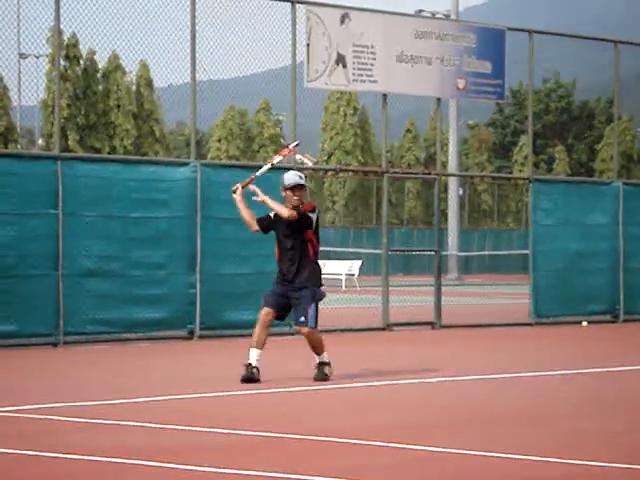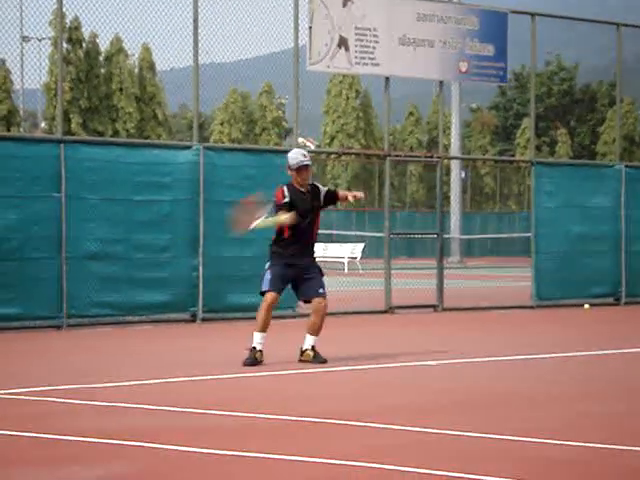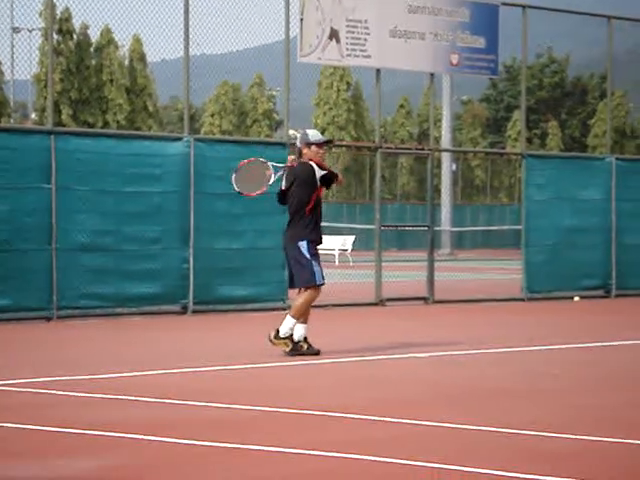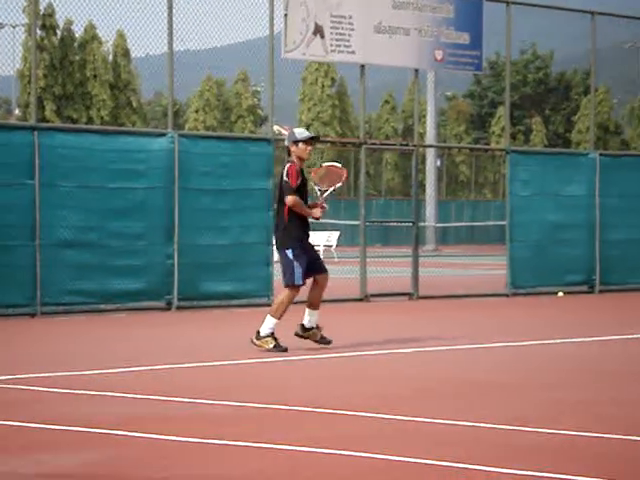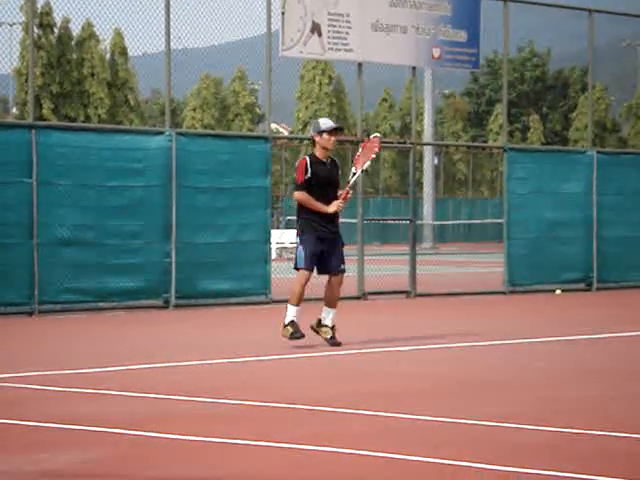
dt=0.5s
person 1, frame 1
left shoulder: (310, 210)
right shoulder: (277, 214)
left elbow: (289, 213)
right elbow: (255, 225)
left wrist: (264, 198)
right wrist: (239, 200)
left hip: (306, 282)
right hip: (283, 280)
left knee: (307, 329)
right knee: (265, 316)
left ankle: (323, 362)
right ankle: (252, 366)
person 1, frame 2
left shoulder: (317, 191)
right shoulder: (283, 192)
left elbow: (336, 195)
right elbow: (285, 217)
left wrist: (350, 194)
right wrist: (285, 219)
left hip: (305, 259)
right hip: (281, 257)
left knee: (320, 304)
right knee: (269, 299)
left ankle: (307, 349)
right ankle: (256, 349)
person 1, frame 3
left shoulder: (290, 173)
right shoulder: (313, 168)
left elbow: (283, 200)
right elbow: (337, 179)
left hip: (295, 238)
right hip: (303, 239)
left knee: (306, 289)
right knee: (312, 288)
left ankle: (298, 340)
right ankle: (283, 333)
person 1, frame 4
left shoulder: (296, 171)
right shoulder: (292, 168)
right elbow: (290, 199)
left wrist: (312, 208)
right wrist: (311, 212)
left hip: (301, 237)
right hip: (290, 239)
left knee: (321, 277)
right knee: (293, 287)
left ankle: (309, 326)
right ankle: (263, 334)
person 1, frame 5
left shoulder: (334, 164)
right shoulder: (306, 162)
right elbow: (299, 194)
left wrist: (340, 197)
right wrist: (327, 208)
left hip: (331, 229)
right hip: (309, 229)
left knee: (337, 276)
right knee: (304, 273)
left ankle: (324, 323)
right ankle: (290, 321)
